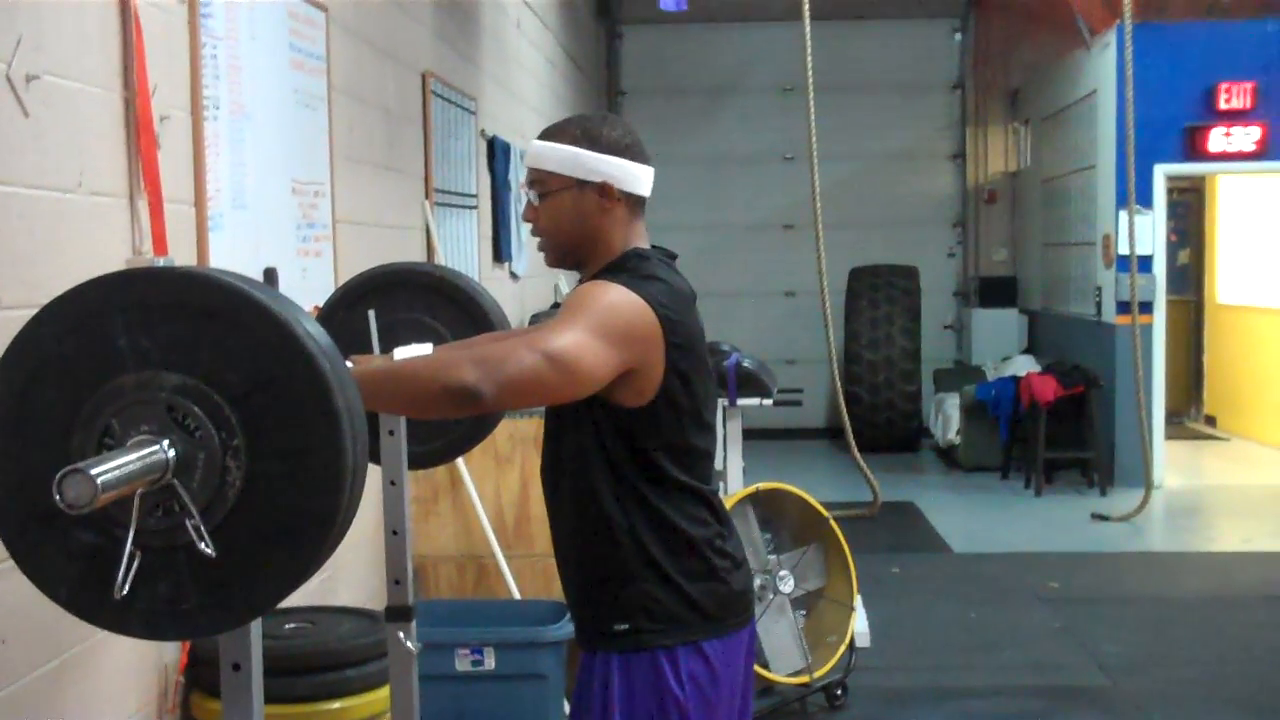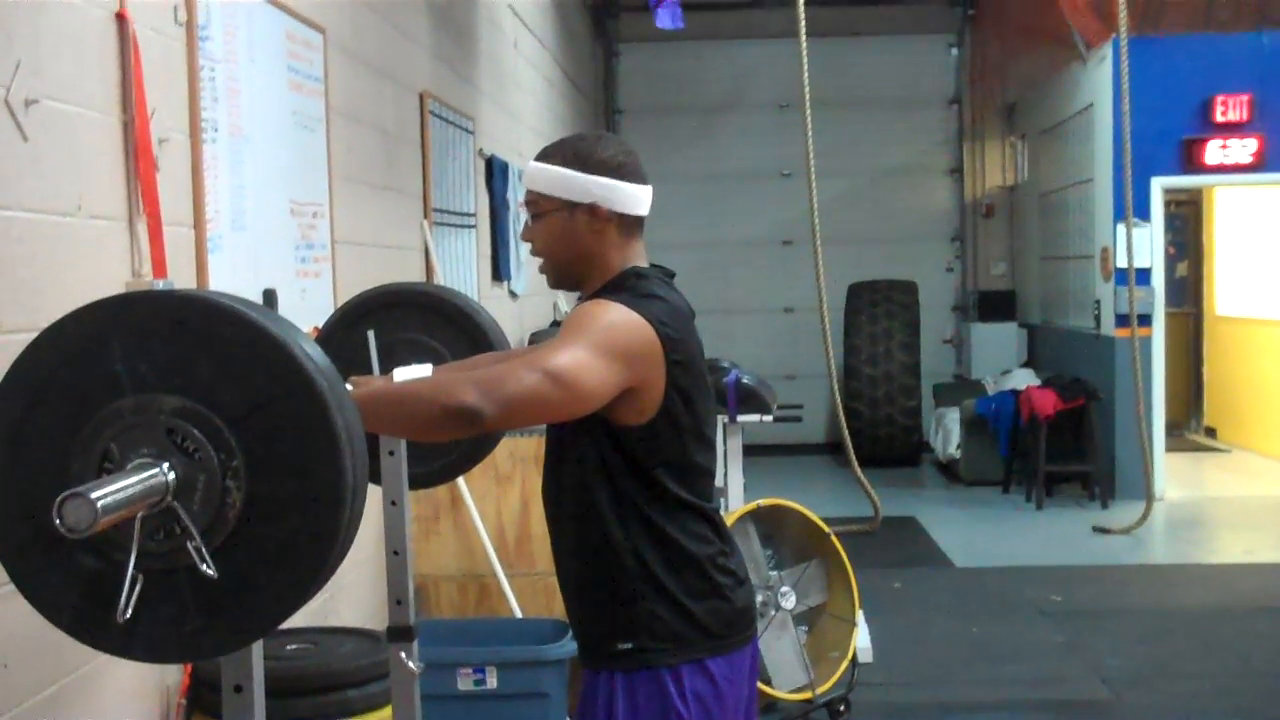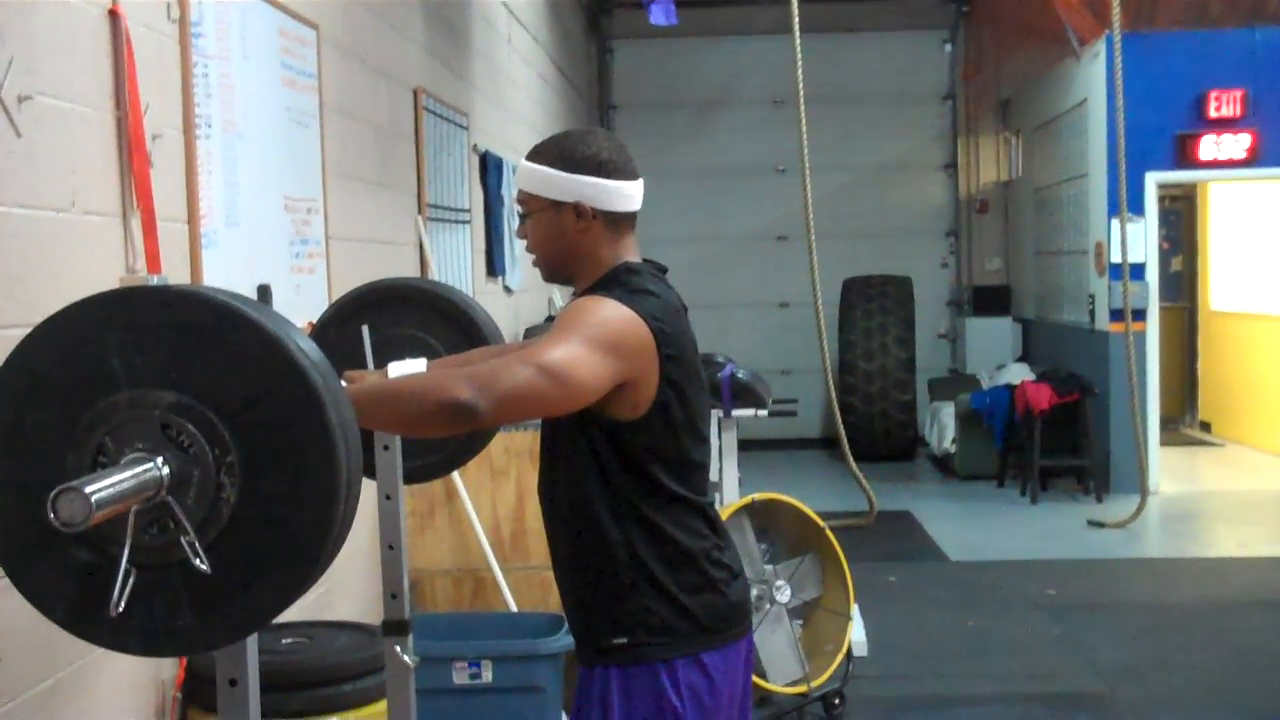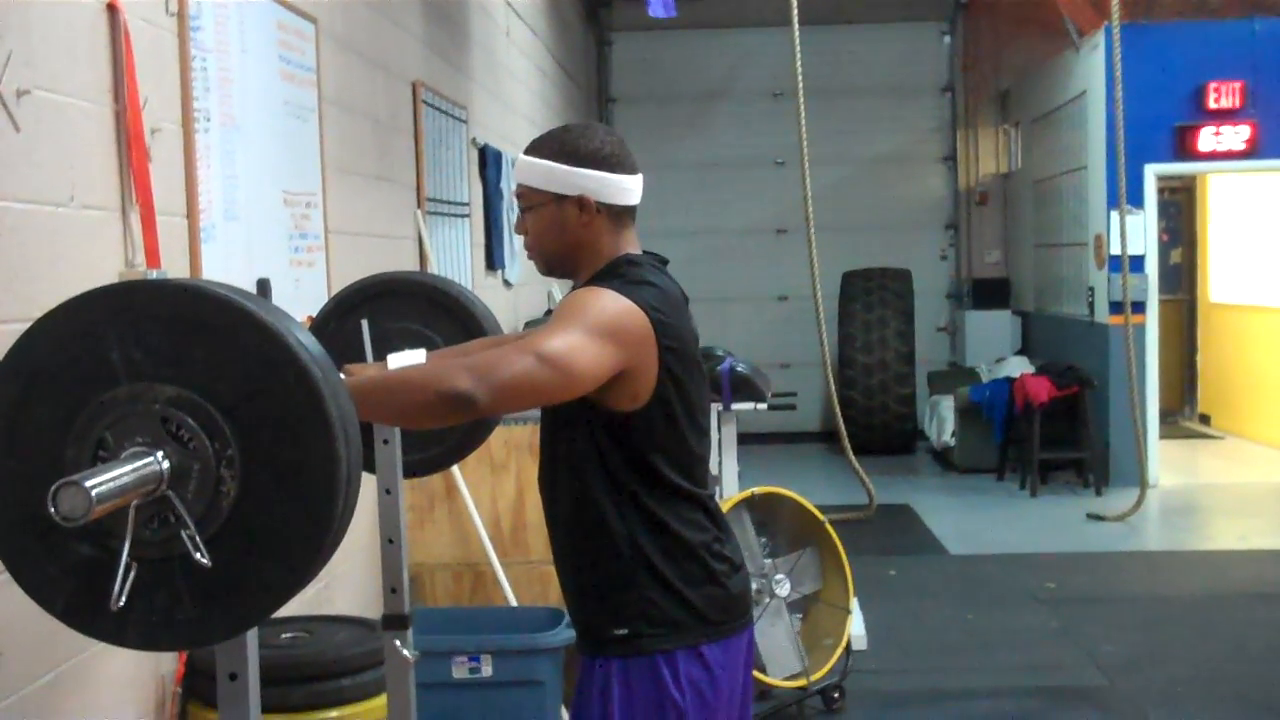
dt=0.4s
person 1, frame 1
left shoulder: (623, 306)
right shoulder: (644, 287)
left elbow: (474, 383)
right elbow: (524, 346)
right wrist: (385, 367)
left hip: (662, 627)
right hip: (692, 605)
person 1, frame 2
left shoulder: (622, 326)
right shoulder: (643, 308)
left elbow: (475, 403)
right elbow: (525, 366)
right wrist: (389, 386)
left hip: (665, 646)
right hip: (694, 623)
person 1, frame 3
left shoulder: (615, 321)
right shoulder: (638, 301)
left elbow: (467, 400)
right elbow: (520, 359)
right wrist: (386, 381)
left hip: (660, 640)
right hip: (689, 616)
person 1, frame 4
left shoulder: (613, 312)
right shoulder: (639, 292)
left elbow: (466, 390)
right elbow: (517, 351)
right wrist: (382, 376)
left hip: (661, 632)
right hip: (690, 609)
